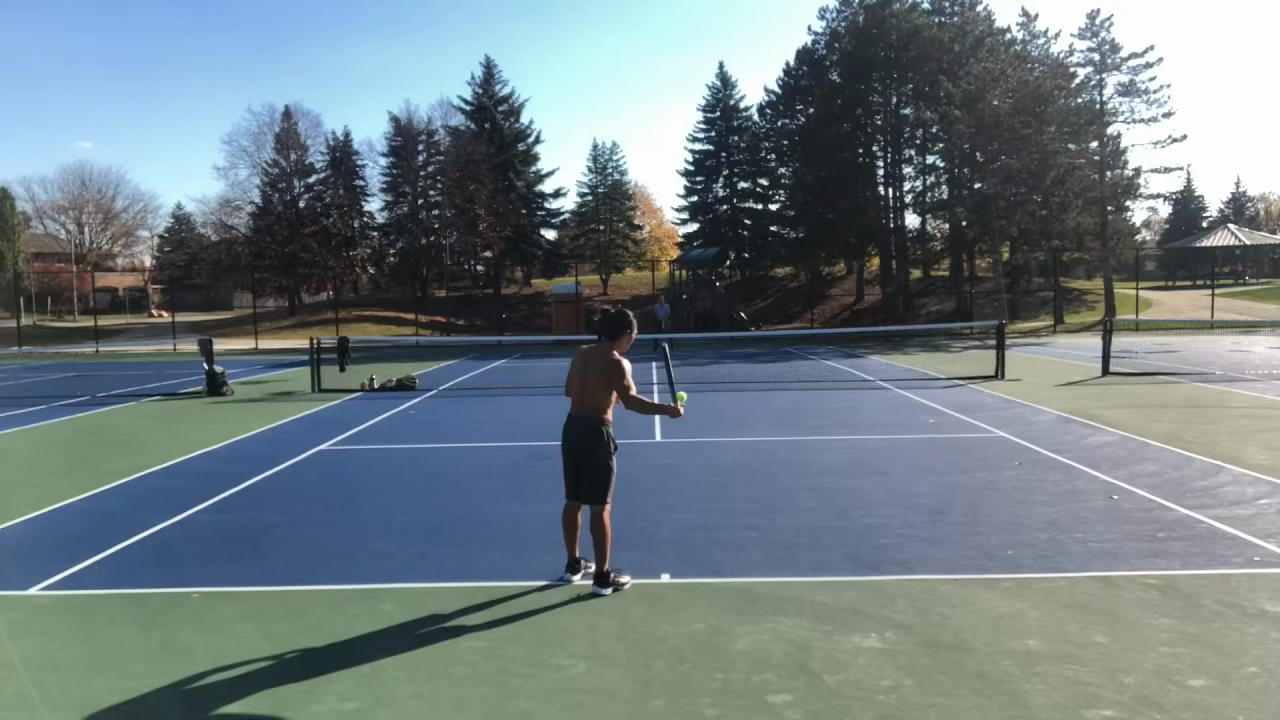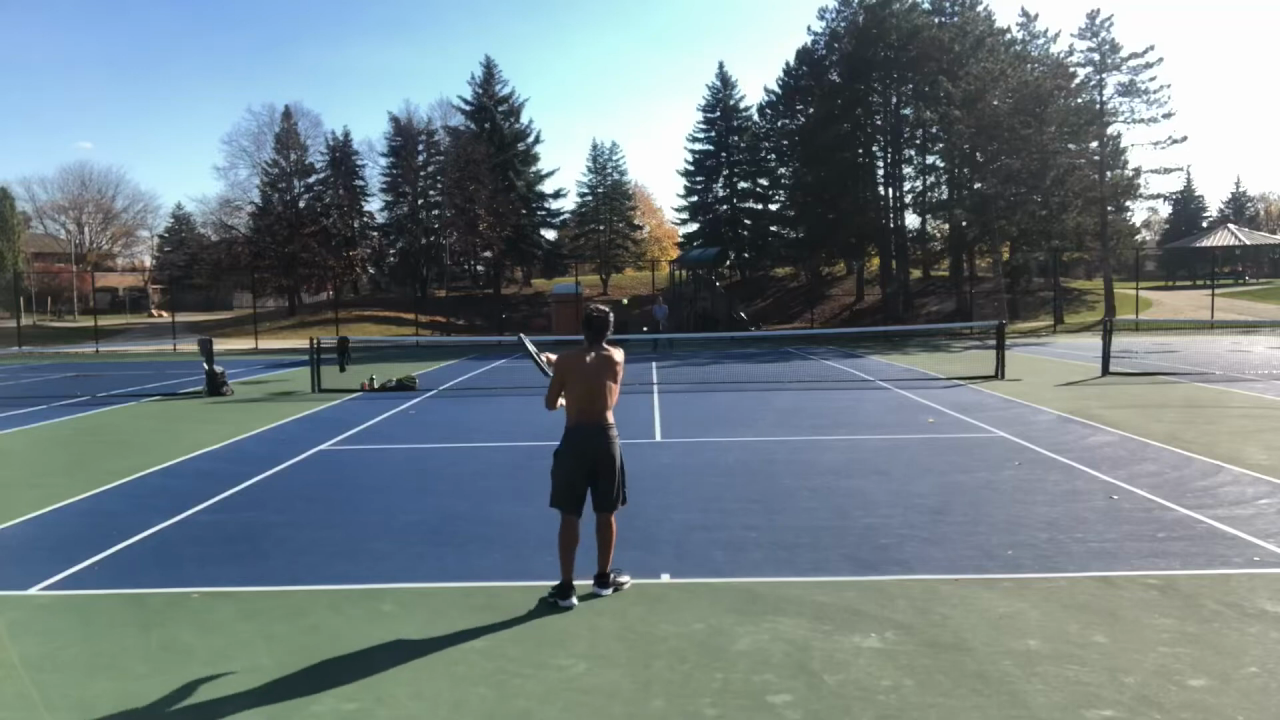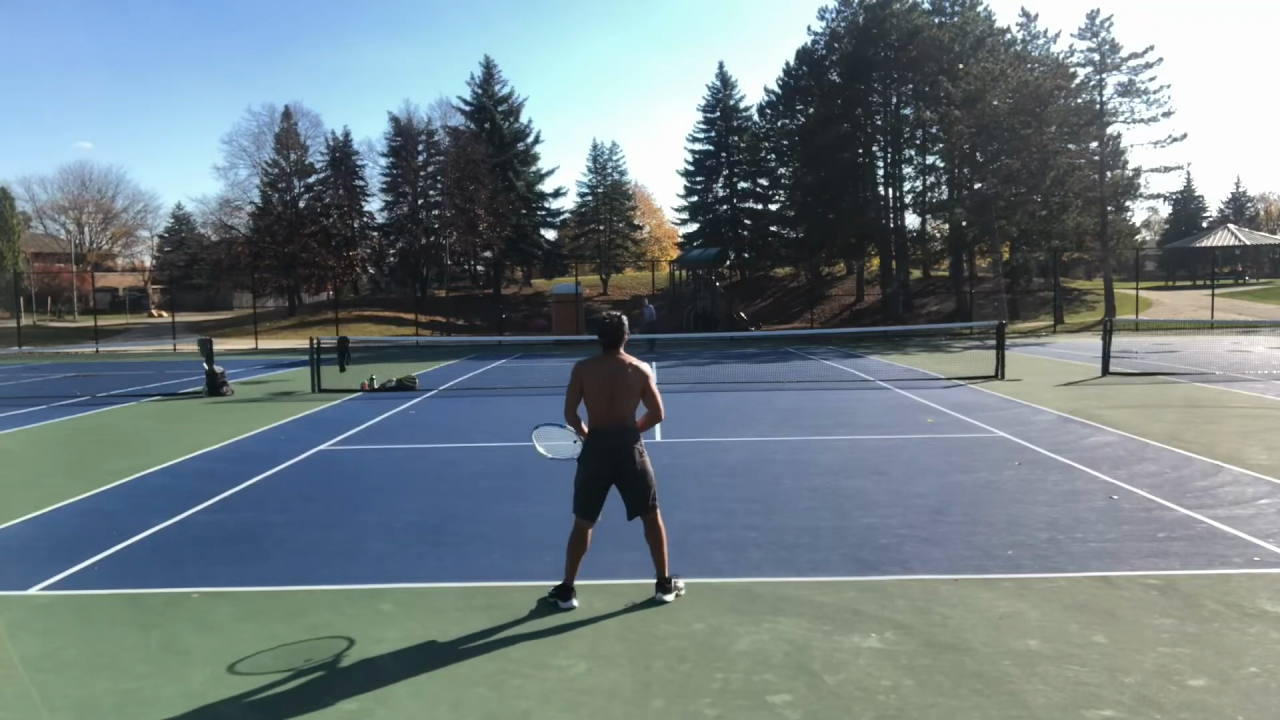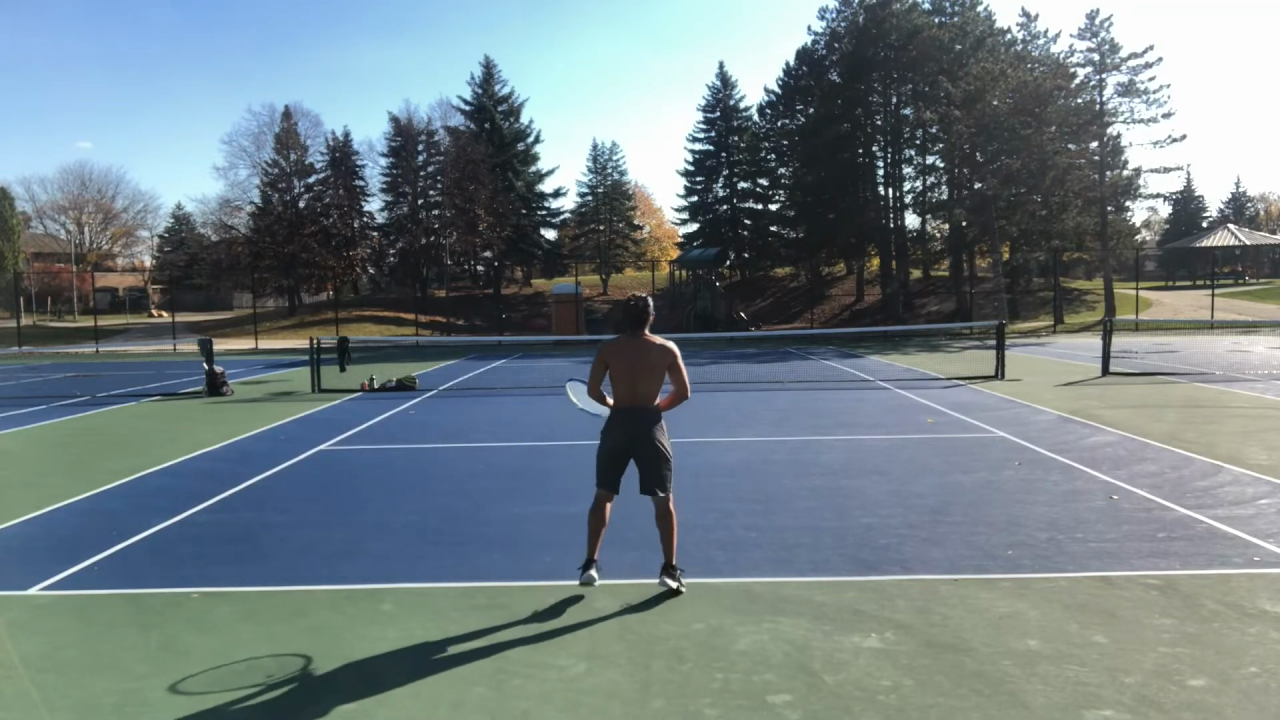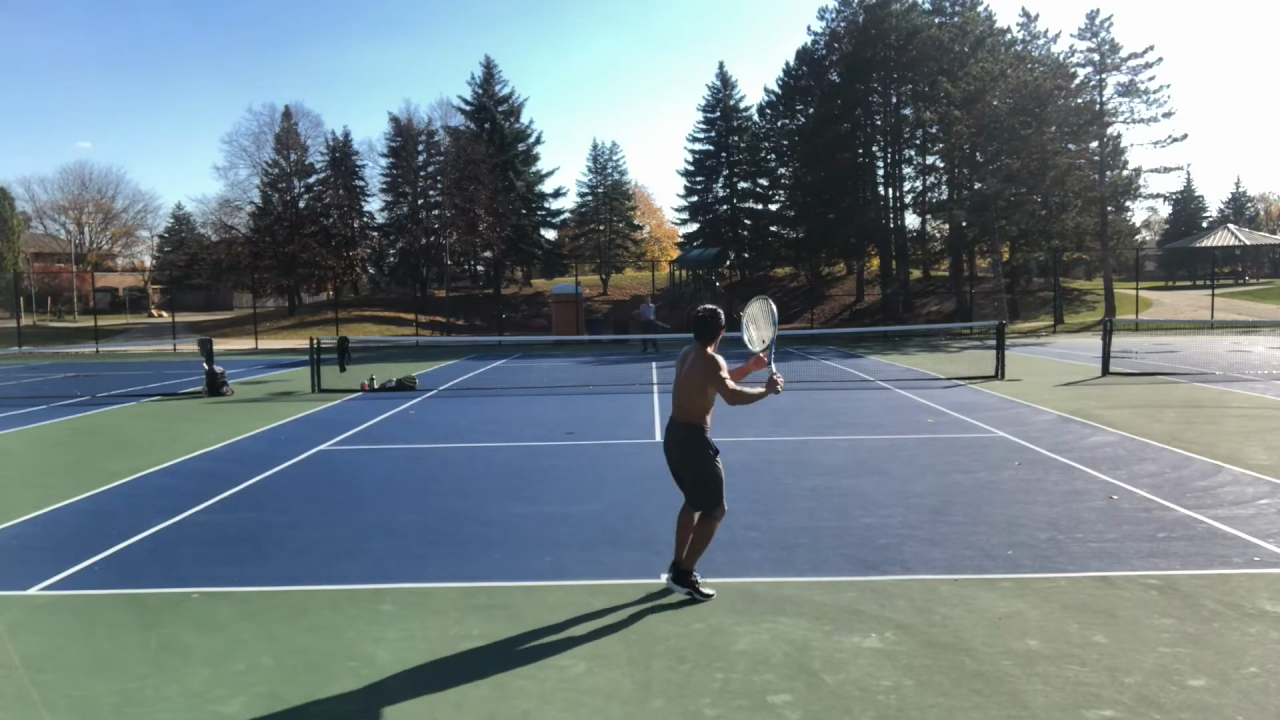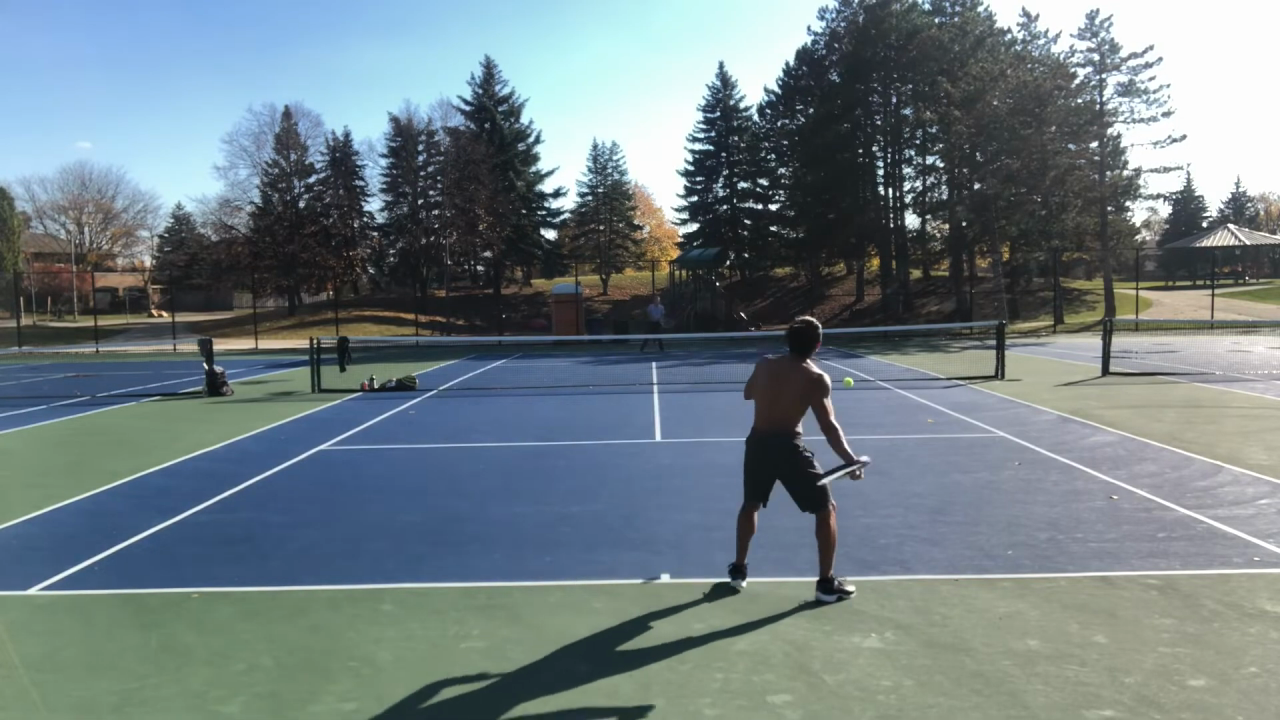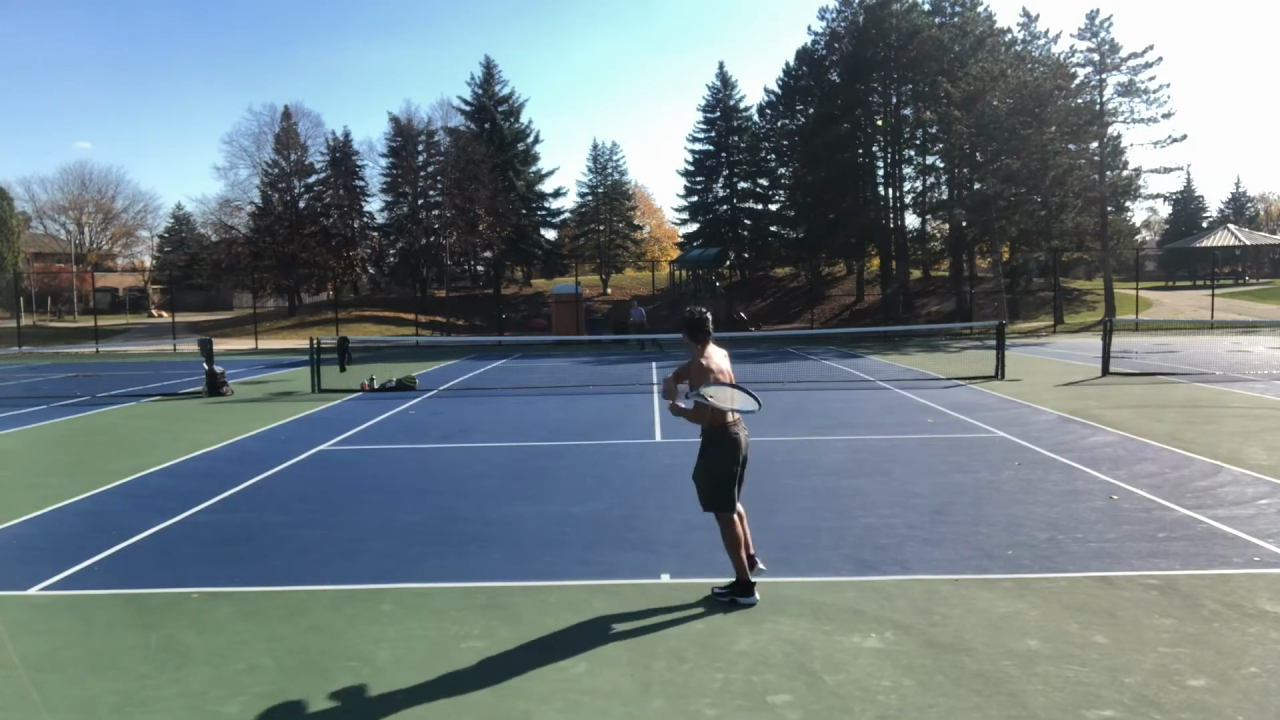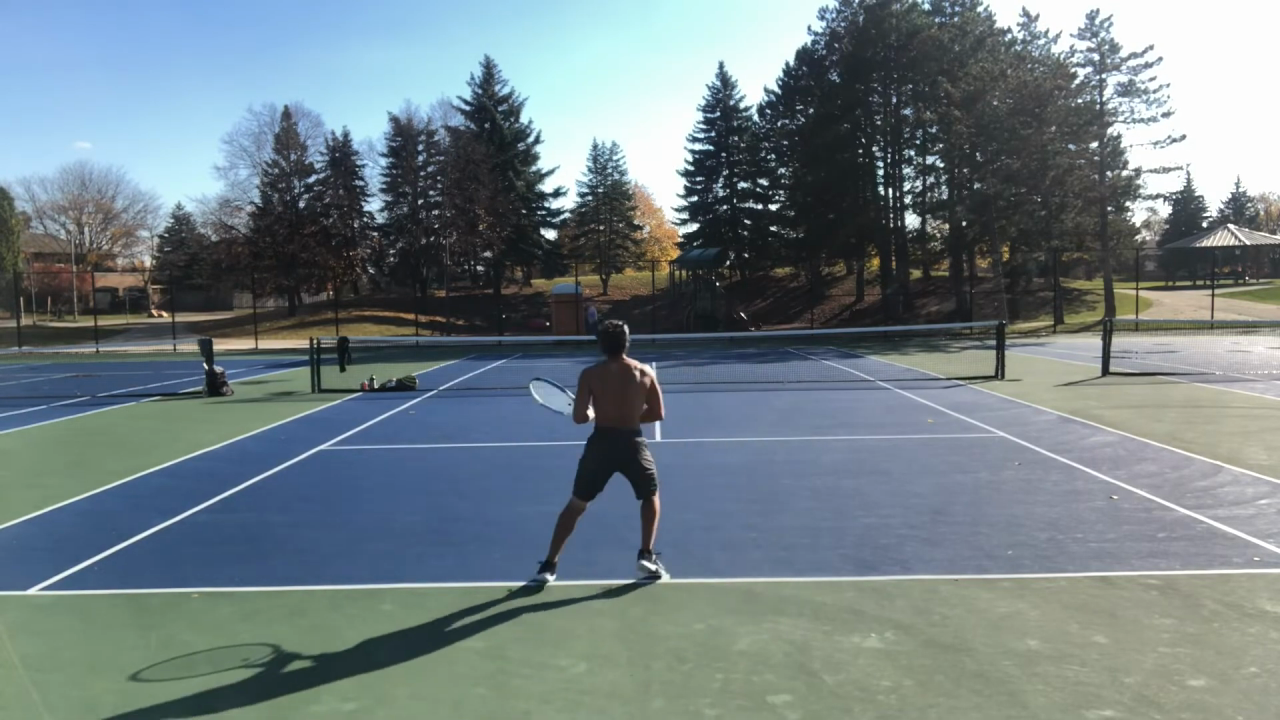
dt=0.7s
person 1, frame 1
left shoulder: (582, 355)
right shoulder: (618, 364)
right elbow: (632, 401)
right wrist: (667, 409)
left hip: (572, 428)
right hip: (597, 433)
left knee: (573, 502)
right knee: (600, 506)
left ankle: (573, 564)
right ankle: (602, 576)
person 1, frame 2
left shoulder: (565, 360)
right shoulder: (617, 357)
left elbow: (550, 403)
left hip: (575, 439)
right hip: (606, 438)
left knee: (569, 517)
right knee: (606, 513)
left ankle: (566, 587)
right ankle: (603, 577)
person 1, frame 3
left shoulder: (583, 369)
right shoulder: (640, 370)
left elbow: (569, 414)
right elbow: (657, 415)
left hip: (595, 448)
right hip: (628, 446)
left knee: (582, 522)
right knee: (651, 515)
left ankle: (567, 589)
right ankle: (664, 583)
person 1, frame 4
left shoulder: (608, 349)
right shoulder: (667, 349)
left elbow: (593, 391)
right elbow: (683, 392)
left hip: (618, 423)
right hip: (649, 424)
left knee: (603, 495)
right knee: (663, 499)
left ankle: (590, 563)
right ankle: (670, 569)
person 1, frame 5
left shoulder: (688, 354)
right shoulder: (709, 359)
right elbow: (732, 396)
left wrist: (752, 365)
right wrist: (768, 389)
left hip: (674, 435)
right hip: (693, 439)
left knee: (693, 503)
right knee: (714, 512)
left ankle: (680, 569)
right ankle: (682, 575)
person 1, frame 6
left shoulder: (765, 365)
right shoulder: (816, 378)
left elbow: (748, 394)
right elbow: (828, 424)
right wrist: (847, 456)
left hip: (757, 443)
right hip: (788, 446)
left knee: (750, 505)
right knee: (825, 510)
left ankle: (738, 569)
right ankle: (826, 583)
person 1, frame 7
left shoulder: (701, 365)
right shoulder: (720, 354)
left elbow: (705, 414)
right elbow: (683, 372)
left wrist: (679, 411)
right wrist: (671, 380)
left hip: (720, 440)
right hip: (738, 432)
left knee: (723, 513)
right knee: (731, 503)
left ankle: (745, 585)
right ankle: (750, 557)
person 1, frame 8
left shoulder: (590, 375)
right shoulder: (645, 372)
left elbow: (580, 417)
right elbow: (658, 413)
left hip: (602, 443)
right hip: (632, 442)
left knee: (576, 505)
right knee: (650, 496)
left ankle: (549, 565)
right ankle: (646, 556)
